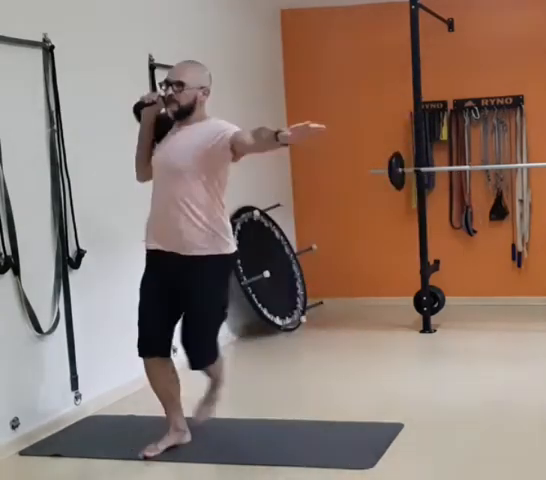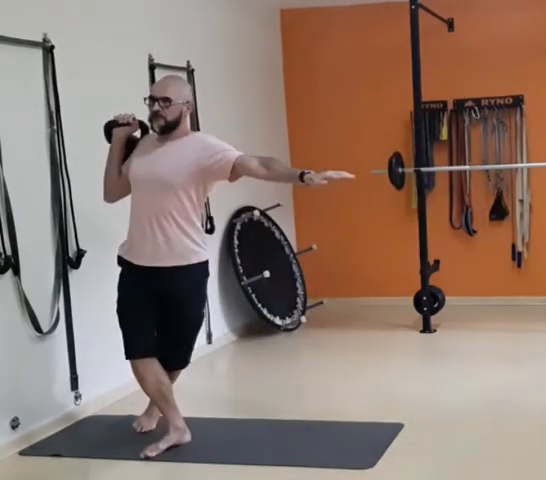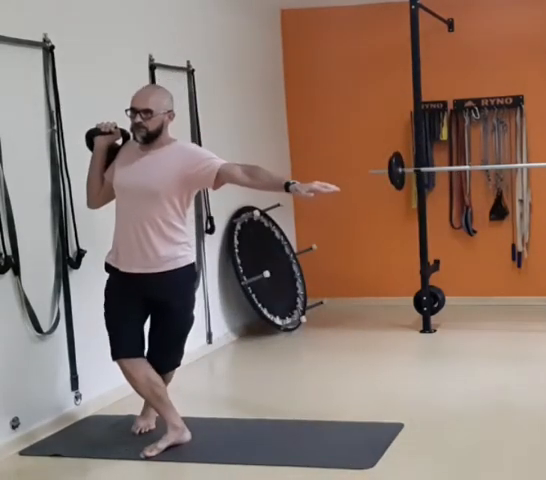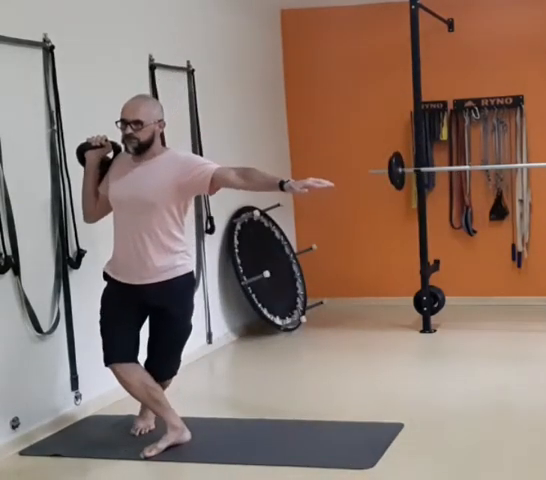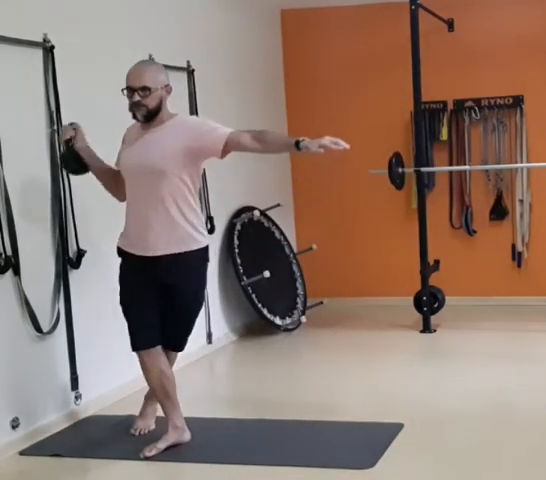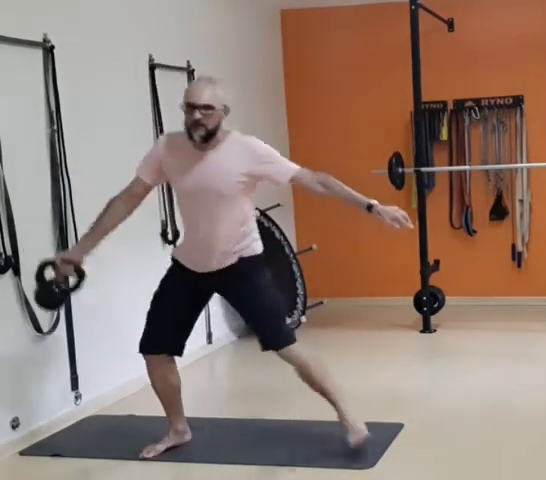
dt=0.5s
person 1, frame 1
left shoulder: (215, 132)
right shoulder: (170, 133)
left elbow: (249, 139)
right elbow: (142, 171)
left wrist: (281, 137)
right wrist: (147, 121)
left hip: (207, 257)
right hip: (161, 256)
left knee: (201, 350)
right knee: (152, 349)
left ankle: (215, 387)
right ankle: (177, 427)
person 1, frame 2
left shoulder: (204, 148)
right shoulder: (144, 146)
left elbow: (256, 165)
right elbow: (112, 193)
left wrist: (305, 176)
right wrist: (118, 143)
left hip: (184, 268)
right hip: (136, 267)
left knee: (173, 355)
right knee: (140, 353)
left ankle: (157, 405)
right ankle: (176, 427)
person 1, frame 3
left shoulder: (186, 156)
right shoulder: (126, 153)
left elbow: (241, 173)
right elbow: (94, 199)
left wrist: (291, 186)
right wrist: (100, 149)
left hip: (172, 273)
right hip: (124, 273)
left knee: (165, 359)
right knee: (127, 355)
left ankle: (151, 407)
right ankle: (175, 426)
person 1, frame 4
left shoulder: (181, 165)
right shoulder: (118, 165)
left elbow: (236, 176)
right elbow: (90, 214)
left wrist: (286, 184)
right wrist: (91, 164)
left hip: (170, 281)
right hip: (121, 282)
left knee: (162, 367)
right knee: (120, 362)
left ankle: (150, 407)
right ankle: (174, 426)
person 1, frame 5
left shoulder: (191, 130)
right shoulder: (132, 135)
left elbow: (250, 139)
left wrist: (301, 143)
right wrist: (82, 150)
left hip: (184, 255)
right hip: (136, 257)
left knee: (171, 344)
right knee: (147, 345)
left ankle: (151, 403)
right ankle: (177, 426)
person 1, frame 6
left shoulder: (248, 150)
right shoulder: (167, 148)
left elbow: (313, 180)
right elbow: (128, 199)
left wrist: (373, 206)
right wrist: (82, 247)
left hip: (241, 263)
right hip: (189, 265)
left knee: (284, 346)
right knee: (154, 351)
left ankle: (345, 415)
right ankle: (178, 429)
